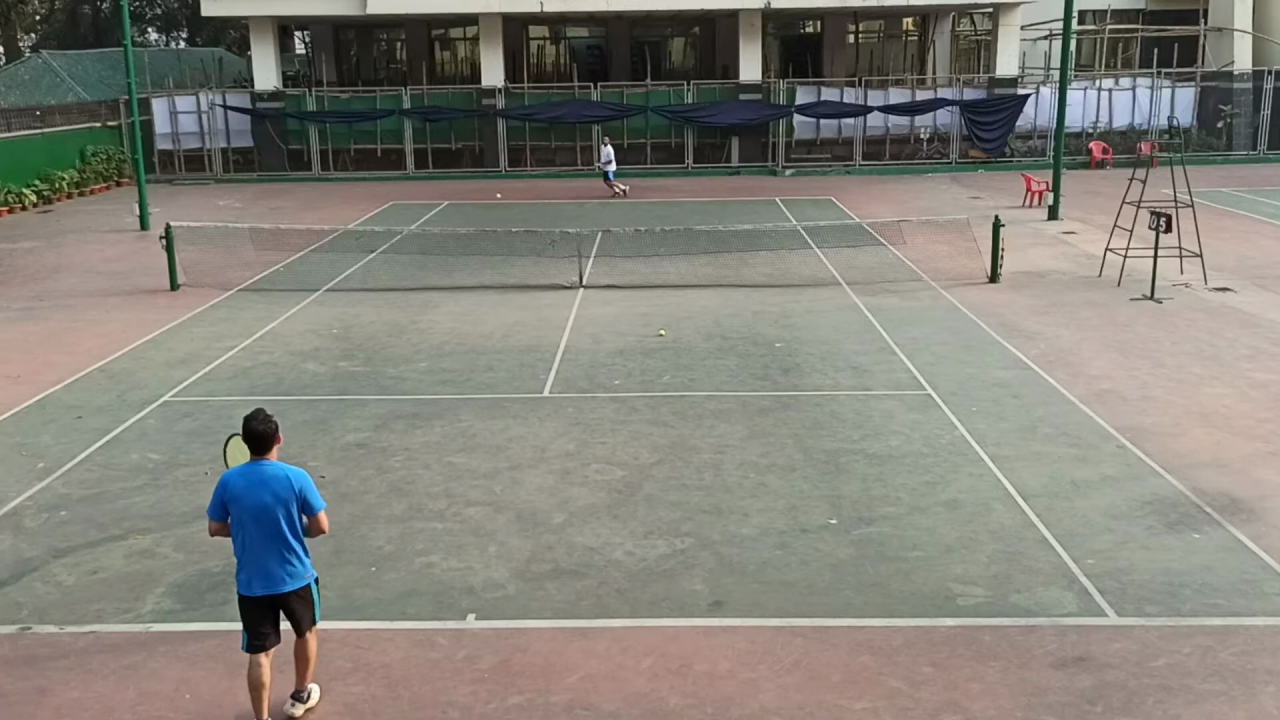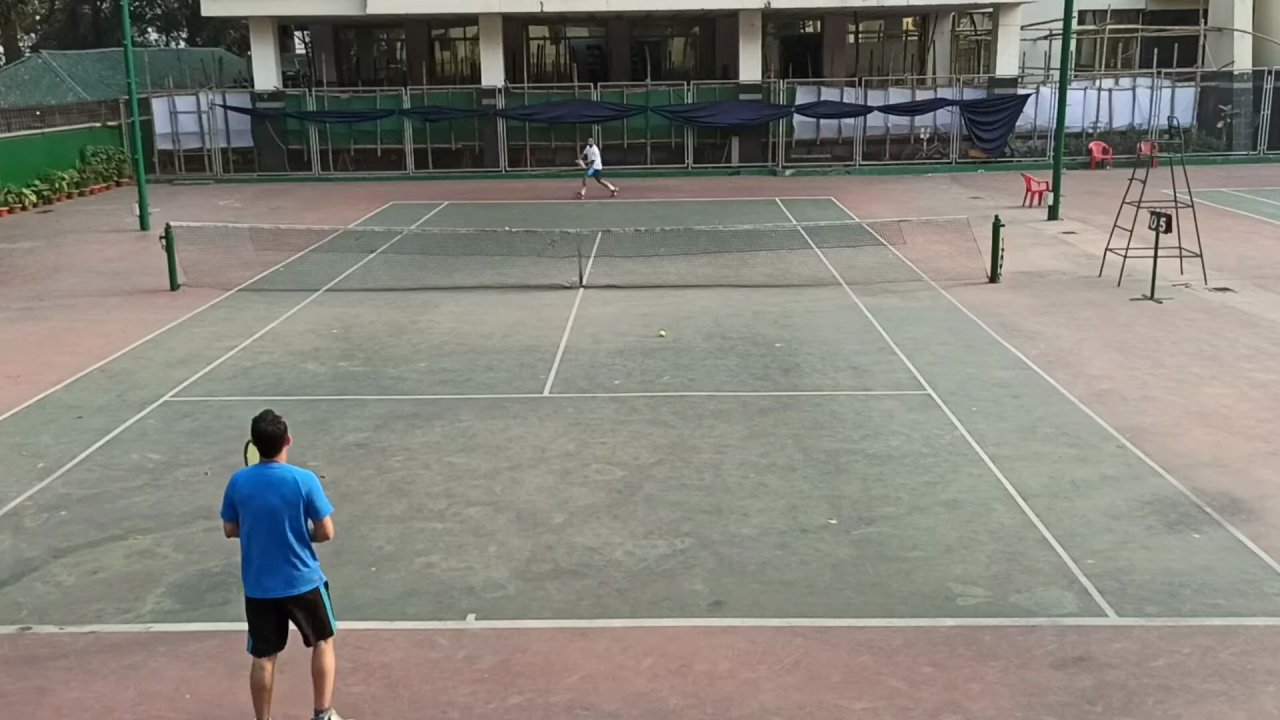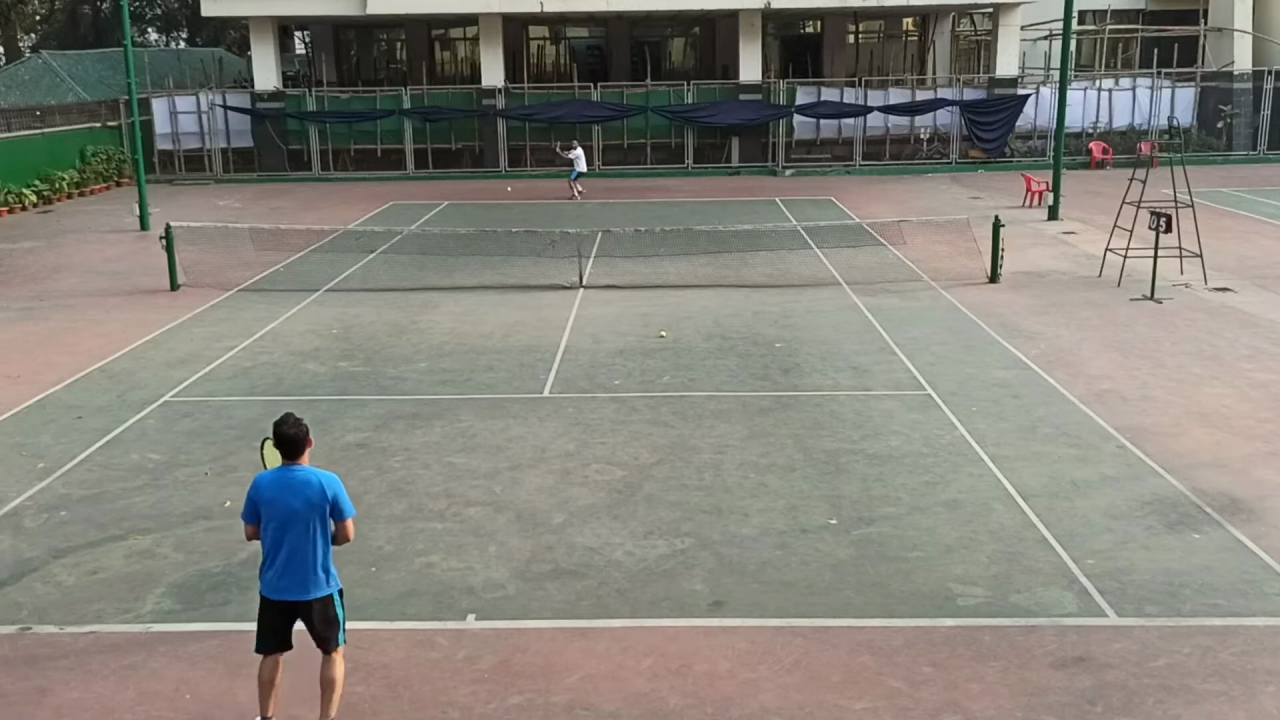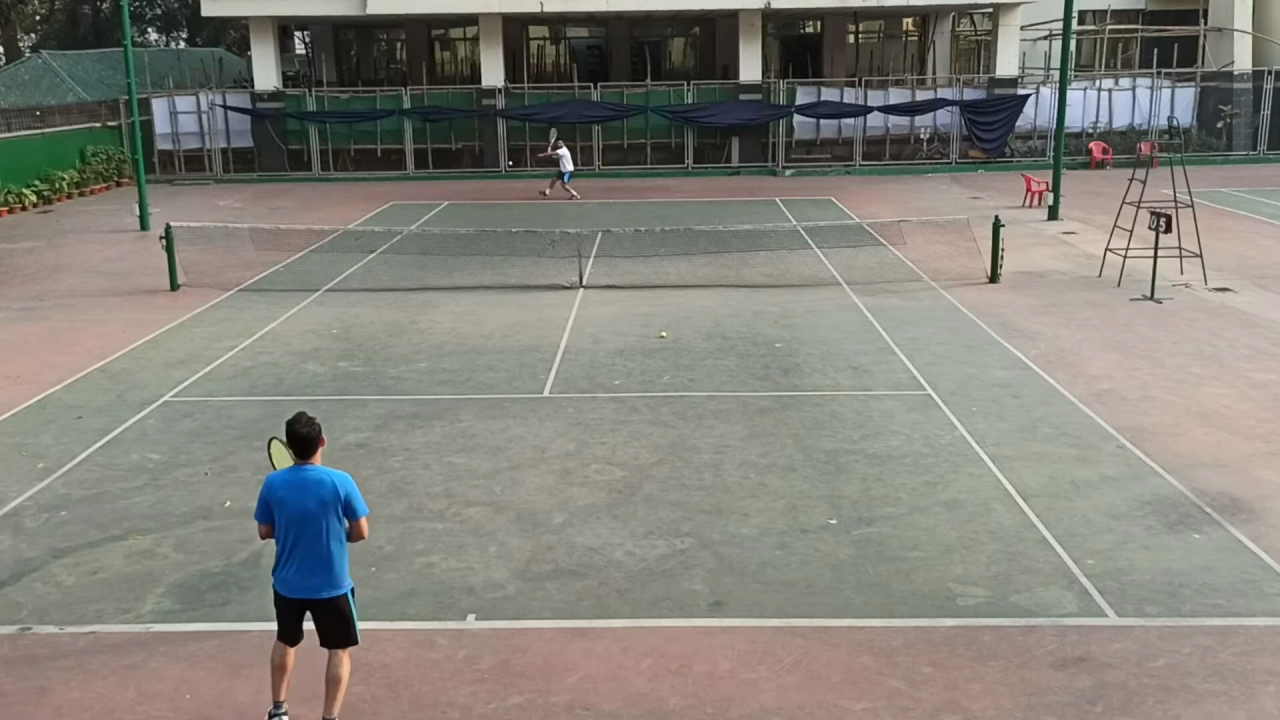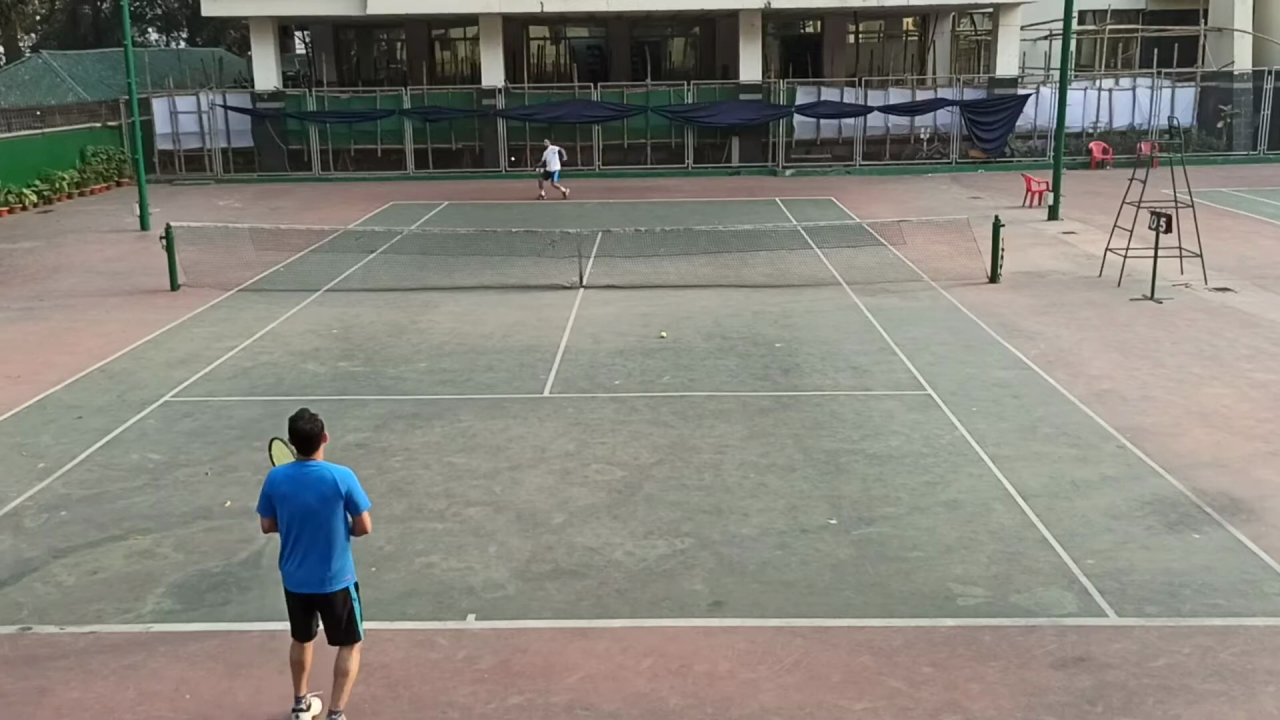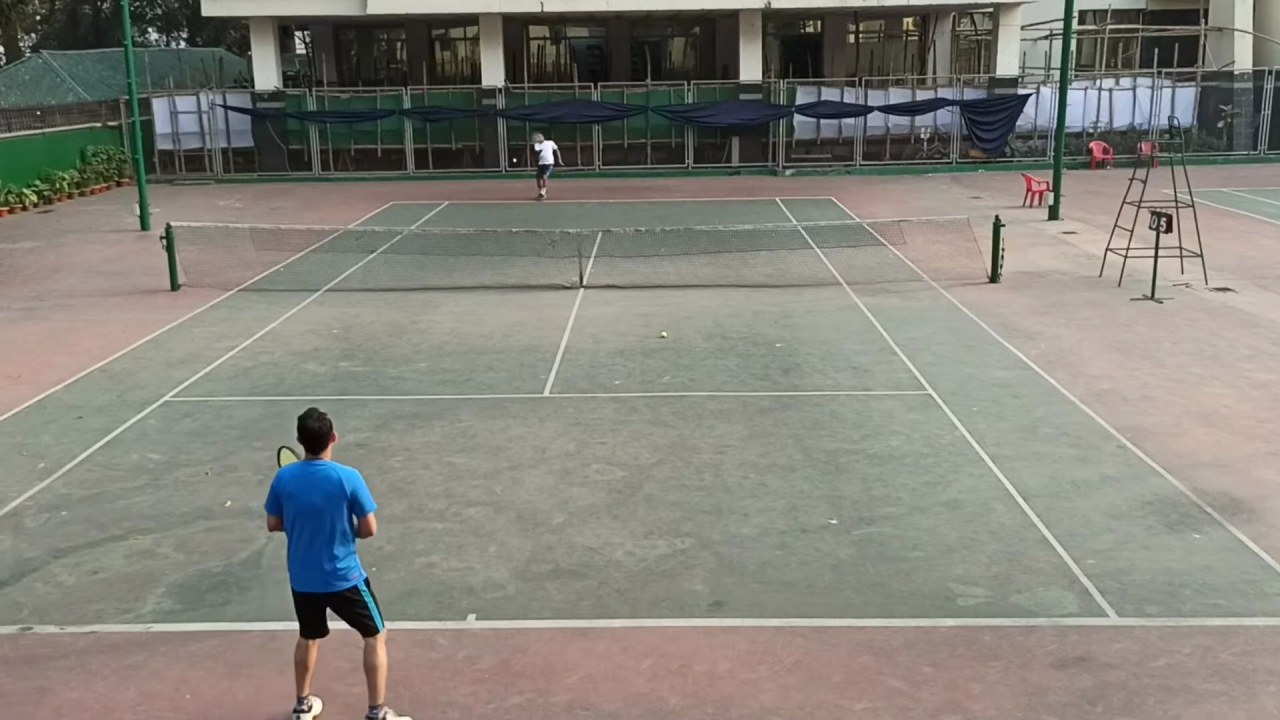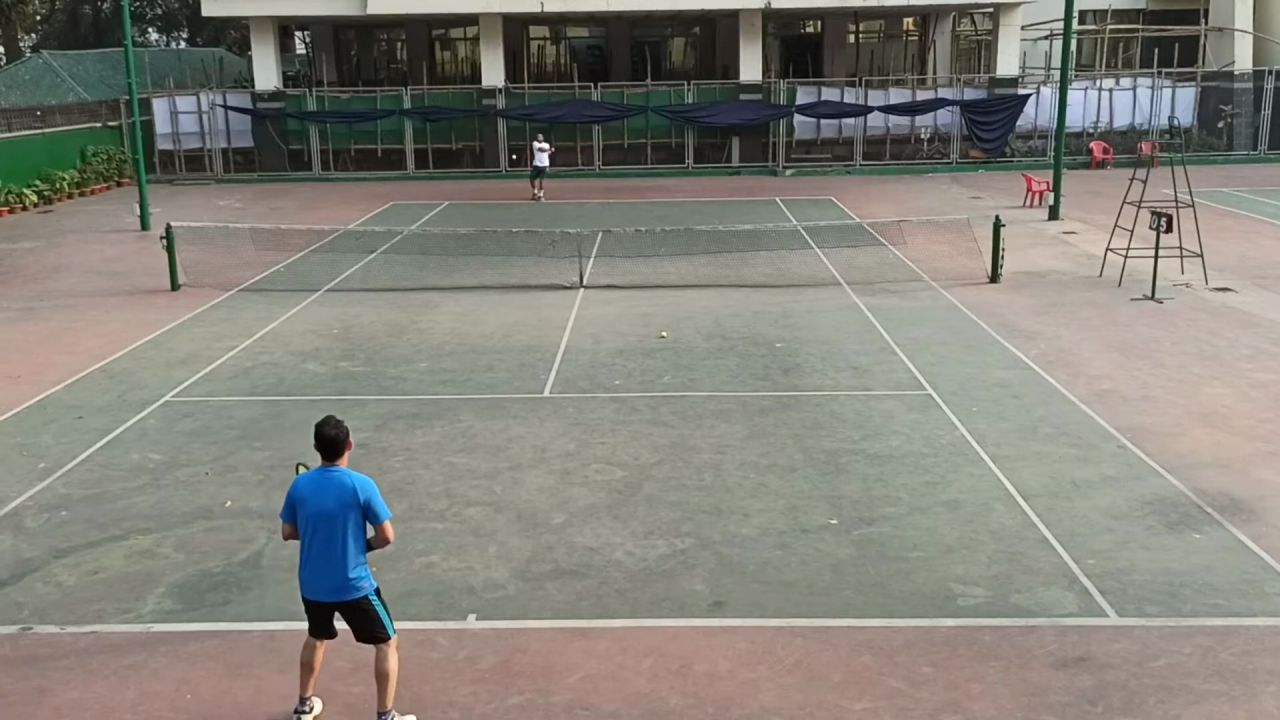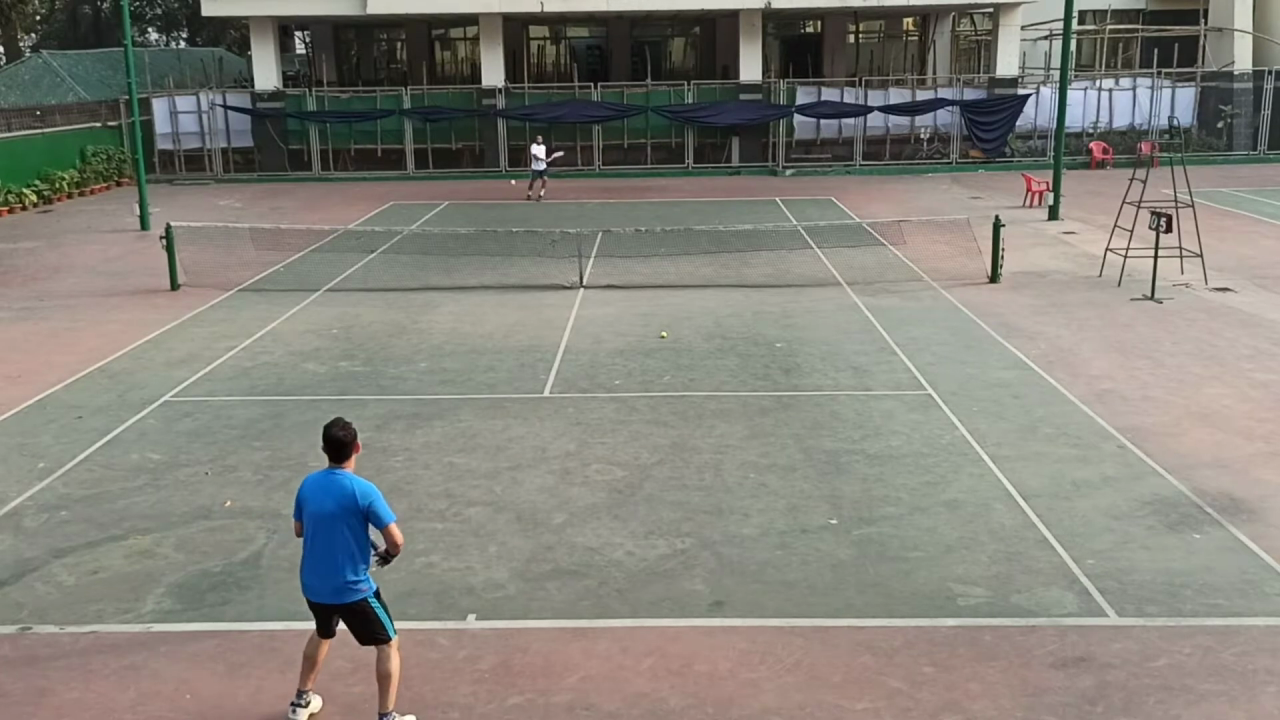
dt=0.2s
person 1, frame 1
left shoulder: (229, 481)
right shoulder: (296, 477)
left elbow: (215, 528)
right elbow: (321, 526)
left hip: (252, 584)
right hip: (295, 577)
left knee: (259, 654)
right knee: (306, 632)
person 1, frame 2
left shoulder: (238, 482)
right shoulder: (304, 480)
left elbow: (230, 530)
right elbow: (325, 533)
left hip: (258, 587)
right hip: (303, 581)
left knee: (264, 657)
right knee: (323, 642)
person 1, frame 3
left shoulder: (261, 484)
right shoulder: (328, 483)
left elbow: (251, 533)
right elbow: (346, 535)
left hip: (274, 588)
right hip: (319, 587)
left knee: (272, 655)
right knee: (332, 654)
person 1, frame 4
left shoulder: (273, 483)
right shoulder: (340, 482)
left elbow: (264, 532)
right elbow: (360, 532)
left hip: (287, 584)
right hip: (332, 586)
left knee: (285, 643)
right knee: (339, 651)
person 1, frame 5
left shoulder: (276, 478)
right shoulder: (342, 477)
left elbow: (267, 525)
right elbow: (363, 526)
left hip: (295, 580)
right hip: (336, 580)
left knee: (301, 640)
right knee: (349, 647)
person 1, frame 6
left shoulder: (283, 477)
right shoulder: (348, 477)
left elbow: (273, 524)
right elbow: (369, 528)
left hip: (302, 579)
right hip: (344, 578)
left knee: (308, 638)
right knee: (375, 636)
person 1, frame 7
left shoulder: (300, 485)
right shoulder: (362, 486)
left elbow: (288, 532)
right elbow: (386, 537)
left hip: (312, 585)
right hip: (354, 586)
left knee: (316, 637)
right knee: (387, 644)
person 1, frame 8
left shoulder: (309, 484)
right shoulder: (364, 491)
right elbow: (395, 540)
right wrist: (386, 555)
left hip: (313, 586)
right hip: (353, 588)
left knee: (322, 634)
right knee: (388, 645)
